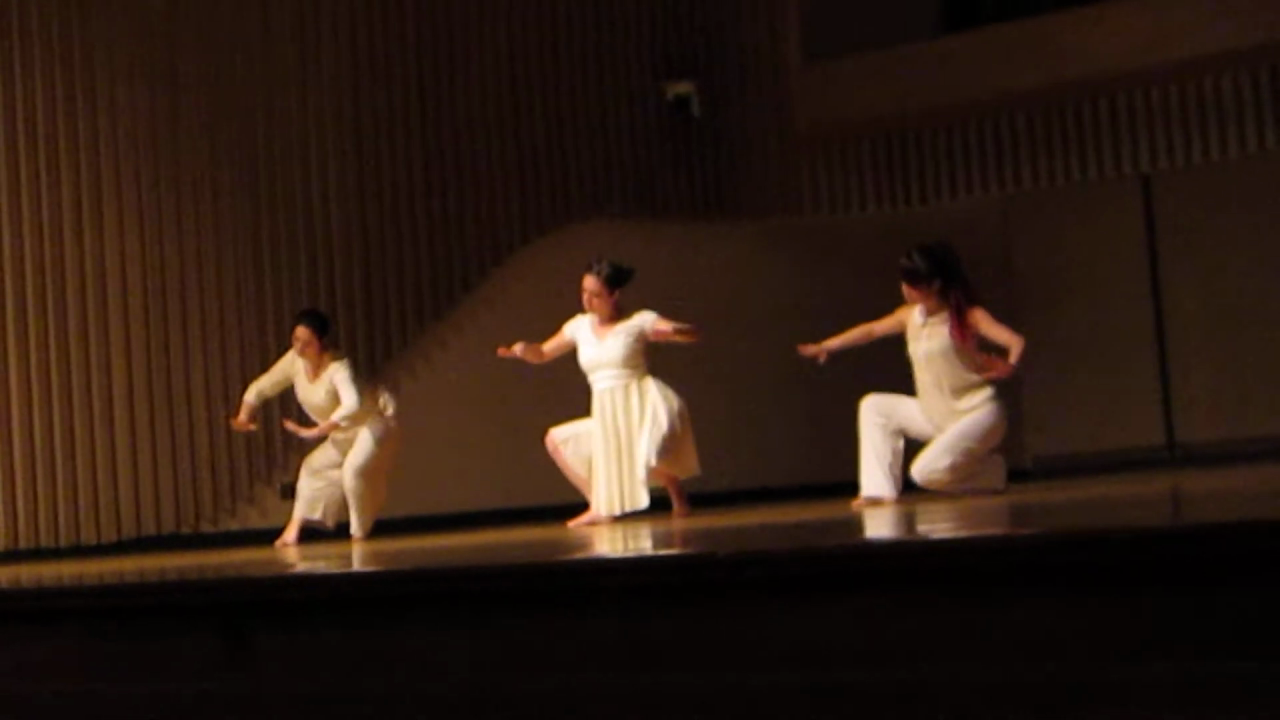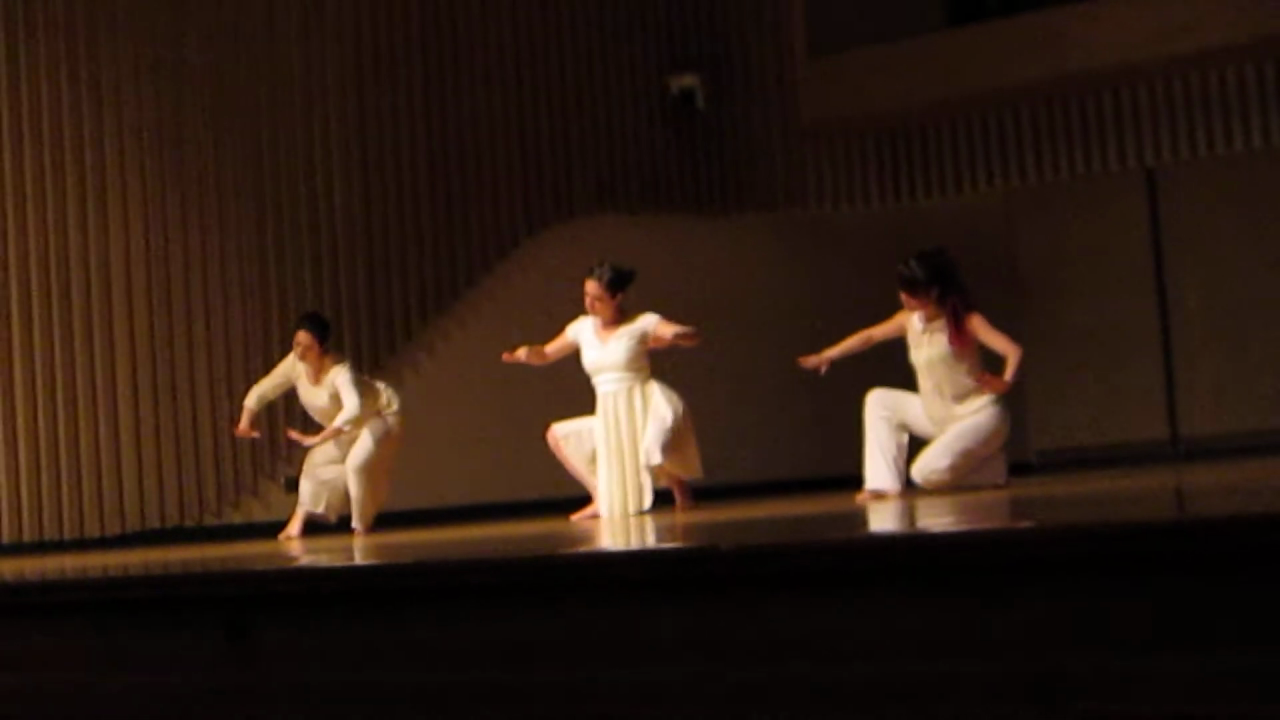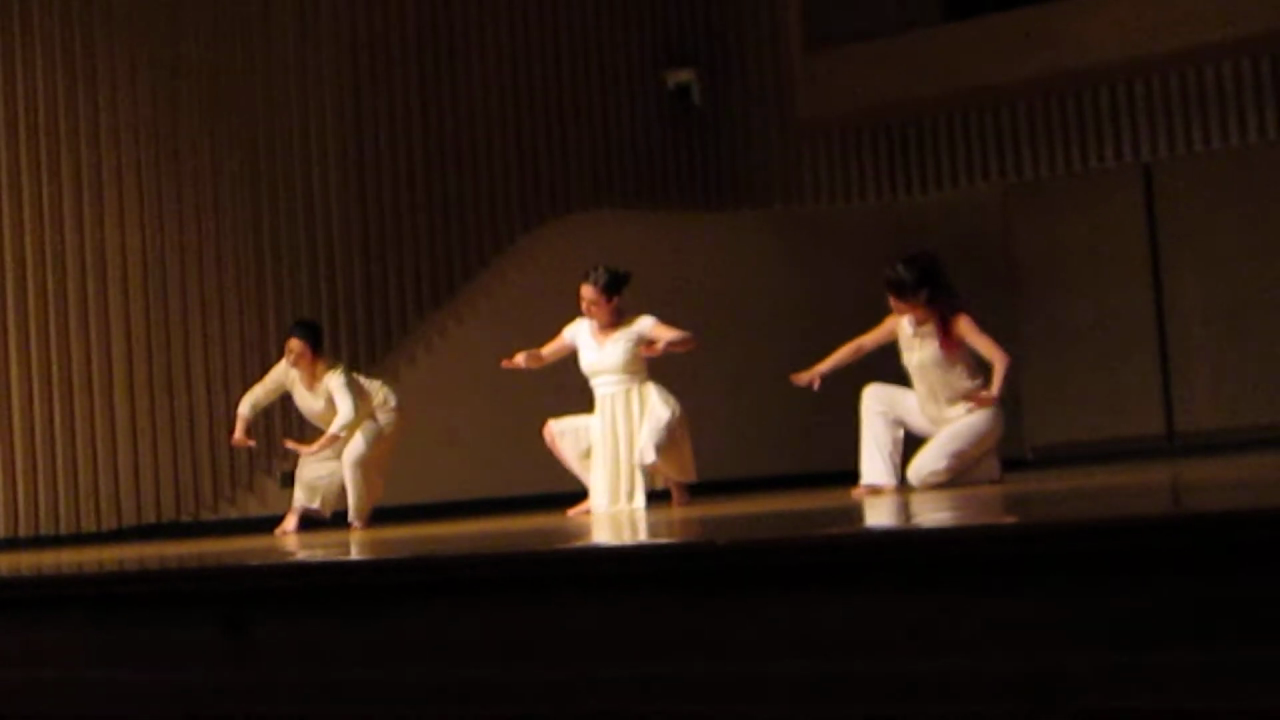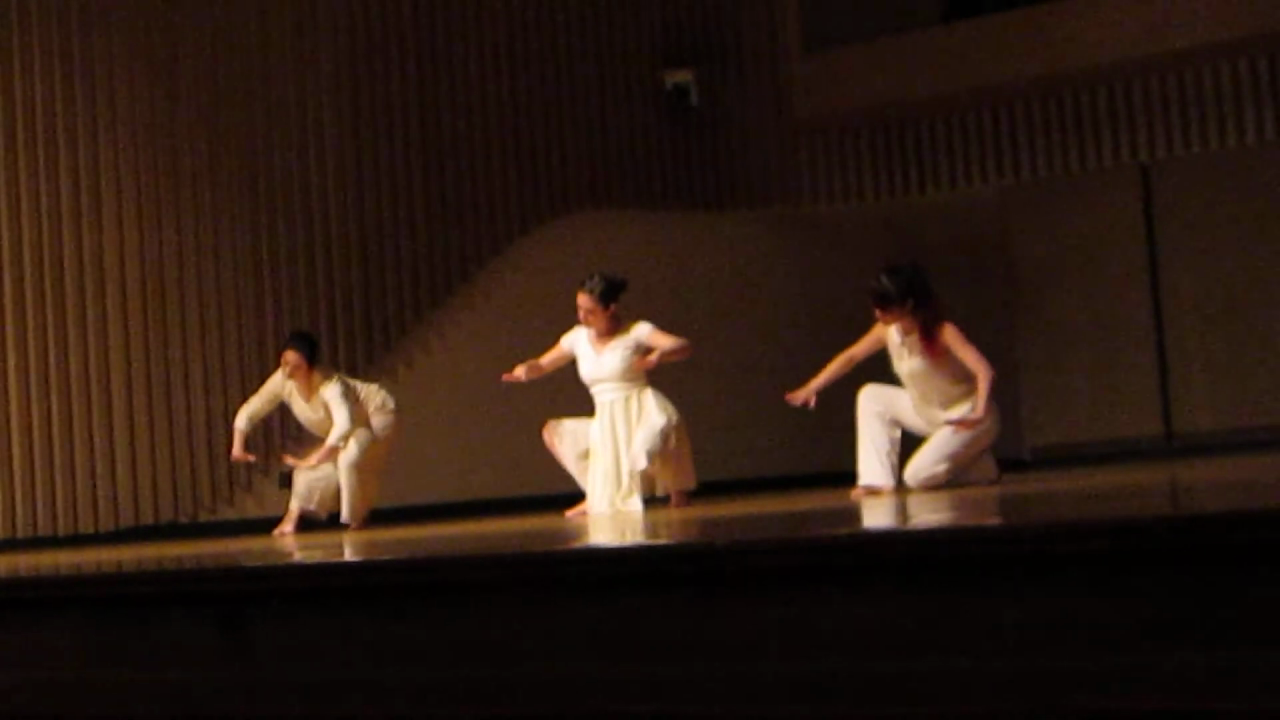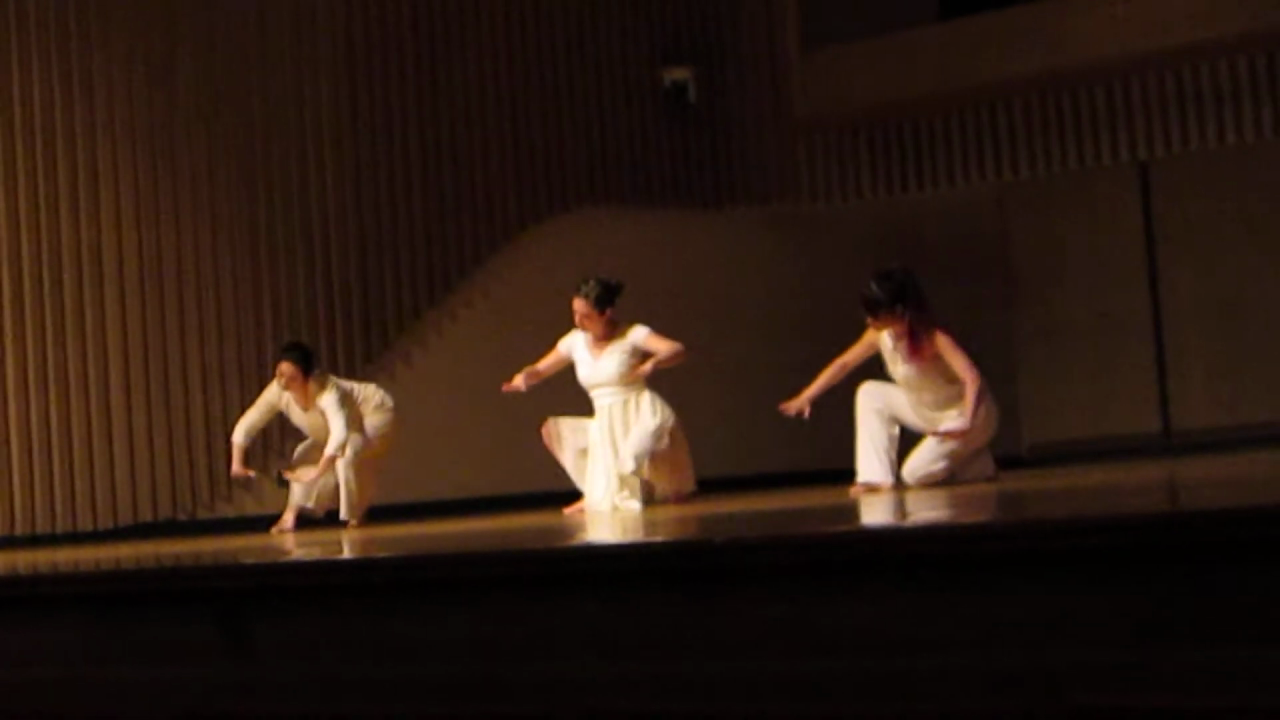
dt=0.3s
person 1, frame 1
left shoulder: (638, 321)
right shoulder: (579, 326)
left elbow: (691, 334)
right elbow: (542, 354)
left wrist: (671, 331)
right wrist: (522, 349)
left hip: (644, 405)
right hip: (607, 417)
left knee: (648, 459)
right knee: (555, 440)
left ankle: (678, 498)
right ankle: (599, 506)
person 1, frame 2
left shoulder: (642, 323)
right shoulder: (582, 327)
left elbow: (693, 336)
right elbow: (545, 355)
left wrist: (672, 338)
right wrist: (526, 352)
left hip: (646, 407)
right hip: (610, 417)
left knee: (653, 452)
right knee: (556, 434)
left ankle: (681, 491)
right ankle: (601, 499)
person 1, frame 3
left shoulder: (638, 325)
right shoulder: (579, 330)
left elbow: (687, 339)
right elbow: (542, 357)
left wrist: (664, 345)
right wrist: (524, 357)
left hip: (644, 408)
right hip: (607, 418)
left knee: (649, 450)
right knee: (553, 430)
left ankle: (677, 486)
right ankle: (599, 492)
person 1, frame 4
left shoulder: (636, 331)
right shoulder: (577, 337)
left elbow: (683, 346)
right elbow: (541, 366)
left wrist: (658, 355)
right wrist: (524, 369)
left hip: (643, 414)
right hip: (607, 424)
left knee: (643, 455)
right knee: (553, 432)
left ankle: (676, 490)
right ankle: (596, 494)
person 1, frame 5
left shoulder: (632, 335)
right shoulder: (574, 341)
left elbow: (678, 350)
right elbow: (539, 370)
left wrist: (652, 364)
right wrist: (523, 377)
left hip: (643, 416)
right hip: (606, 425)
left knee: (633, 458)
right knee: (552, 428)
left ankle: (672, 488)
right ankle: (594, 491)
person 2, frame 1
left shoulder: (968, 316)
right shoulder: (909, 315)
left elbow: (1016, 341)
right elbow: (871, 330)
left wrist: (1009, 366)
right wrist: (825, 346)
left hip: (978, 412)
right hip: (934, 416)
left knee: (926, 472)
right knee: (874, 406)
left ankle: (990, 471)
right ankle: (880, 489)
person 2, frame 2
left shoulder: (967, 321)
right shoulder: (908, 320)
left elbow: (1013, 350)
right elbow: (870, 336)
left wrist: (1006, 381)
right wrist: (826, 355)
left hip: (979, 414)
left knee: (926, 474)
right knee: (879, 399)
left ankle: (989, 466)
right ankle: (884, 482)
person 2, frame 3
left shoulder: (956, 323)
right shoulder: (899, 323)
left elbow: (1000, 357)
right elbow: (860, 345)
left wrist: (993, 395)
right wrist: (817, 371)
left hip: (973, 415)
right hip: (932, 413)
left knee: (922, 475)
right knee: (875, 395)
left ankle: (982, 463)
right ankle: (880, 478)
person 2, frame 4
left shoulder: (942, 331)
right shoulder: (886, 331)
left elbow: (984, 370)
right elbow: (850, 356)
left wrist: (979, 415)
right wrist: (811, 388)
left hip: (965, 416)
right hip: (928, 414)
left knee: (918, 477)
right knee: (871, 396)
left ankle: (978, 465)
right ankle: (878, 479)
person 2, frame 5
left shoulder: (933, 337)
right shoulder: (878, 336)
left elbow: (973, 378)
right elbow: (843, 364)
left wrist: (966, 424)
right wrist: (805, 397)
left hip: (970, 412)
left knee: (915, 474)
right knee: (870, 393)
left ankle: (978, 463)
right ankle: (877, 476)
person 3, frame 1
left shoulder: (338, 367)
right shoulder: (294, 360)
left elbow: (351, 406)
right elbow: (262, 386)
left wrist: (314, 432)
right wrist: (244, 415)
left hip: (374, 419)
right hip: (345, 433)
left knee: (354, 468)
right knee: (314, 467)
left ankle: (361, 534)
right ankle: (295, 526)
person 3, frame 2
left shoulder: (339, 371)
right shoulder: (294, 363)
left elbow: (353, 409)
right elbow: (262, 390)
left wrist: (317, 439)
right wrist: (245, 422)
left hip: (380, 414)
left knee: (357, 463)
right knee: (316, 462)
left ankle: (363, 527)
right ankle: (299, 520)
person 3, frame 3
left shoulder: (332, 375)
right shoulder: (286, 369)
left elbow: (347, 415)
right elbow: (254, 397)
left wrist: (315, 448)
right wrist: (240, 430)
left hip: (377, 411)
right hip: (350, 425)
left knee: (353, 458)
right knee: (312, 461)
left ankle: (361, 520)
right ankle: (295, 514)
person 3, frame 4
left shoulder: (329, 384)
right shoulder: (282, 381)
left elbow: (343, 425)
right elbow: (249, 410)
left wrist: (314, 461)
right wrist: (238, 446)
left hip: (375, 414)
left knee: (348, 460)
right knee: (308, 465)
left ankle: (357, 521)
right ankle: (292, 517)
person 3, frame 5
left shoulder: (327, 391)
right shoulder: (276, 391)
left elbow: (340, 434)
right elbow: (247, 423)
left wrist: (314, 475)
right wrist: (237, 462)
left hip: (375, 411)
right hip: (347, 417)
left knee: (346, 455)
right knee: (305, 457)
left ankle: (356, 517)
right ankle: (291, 514)
